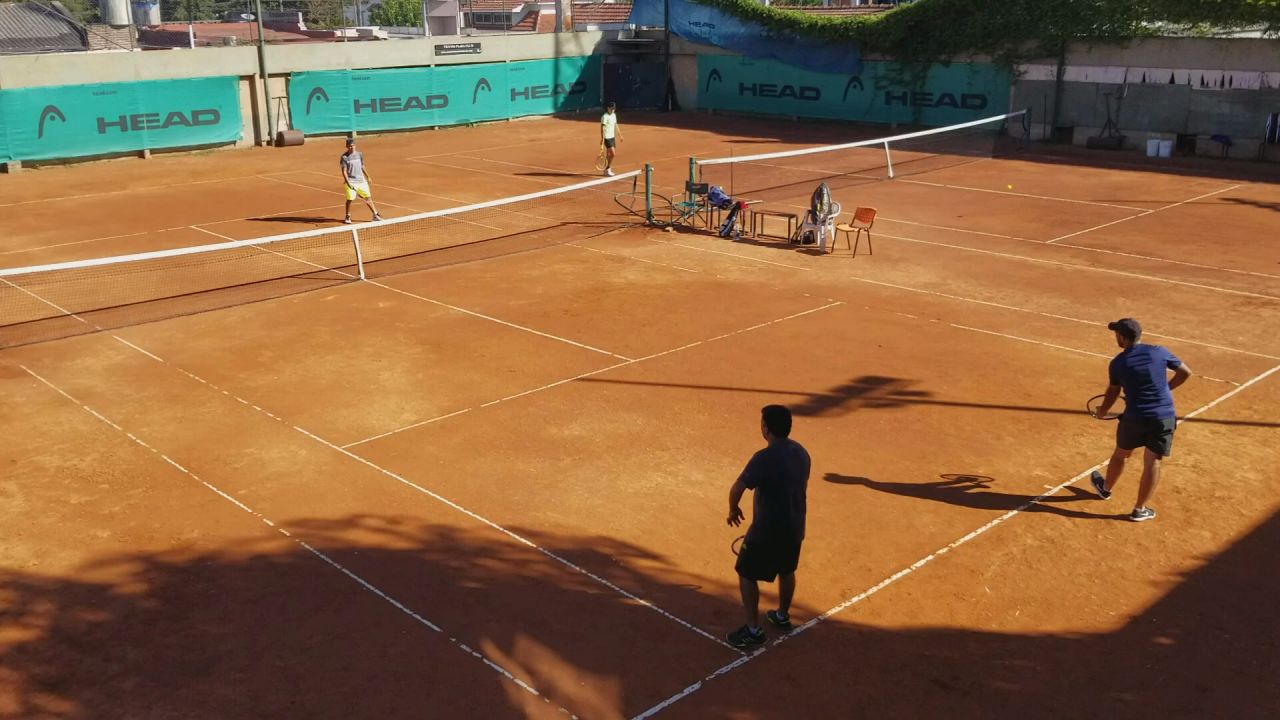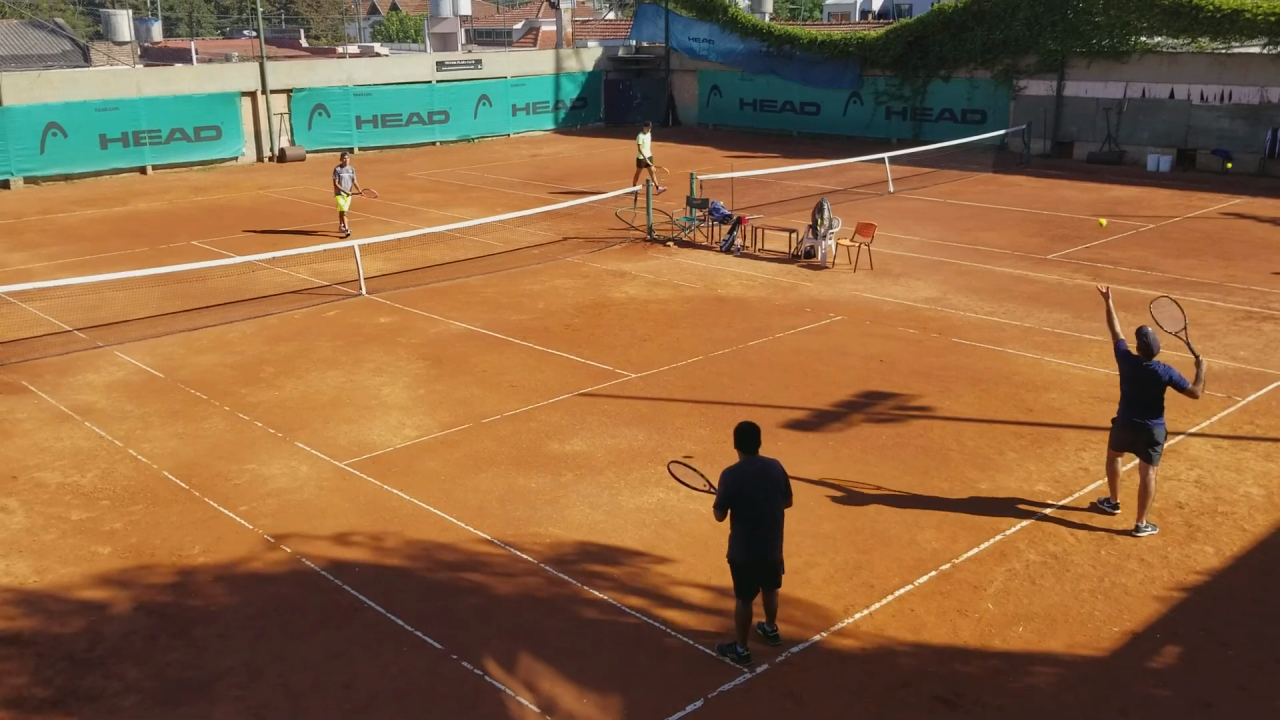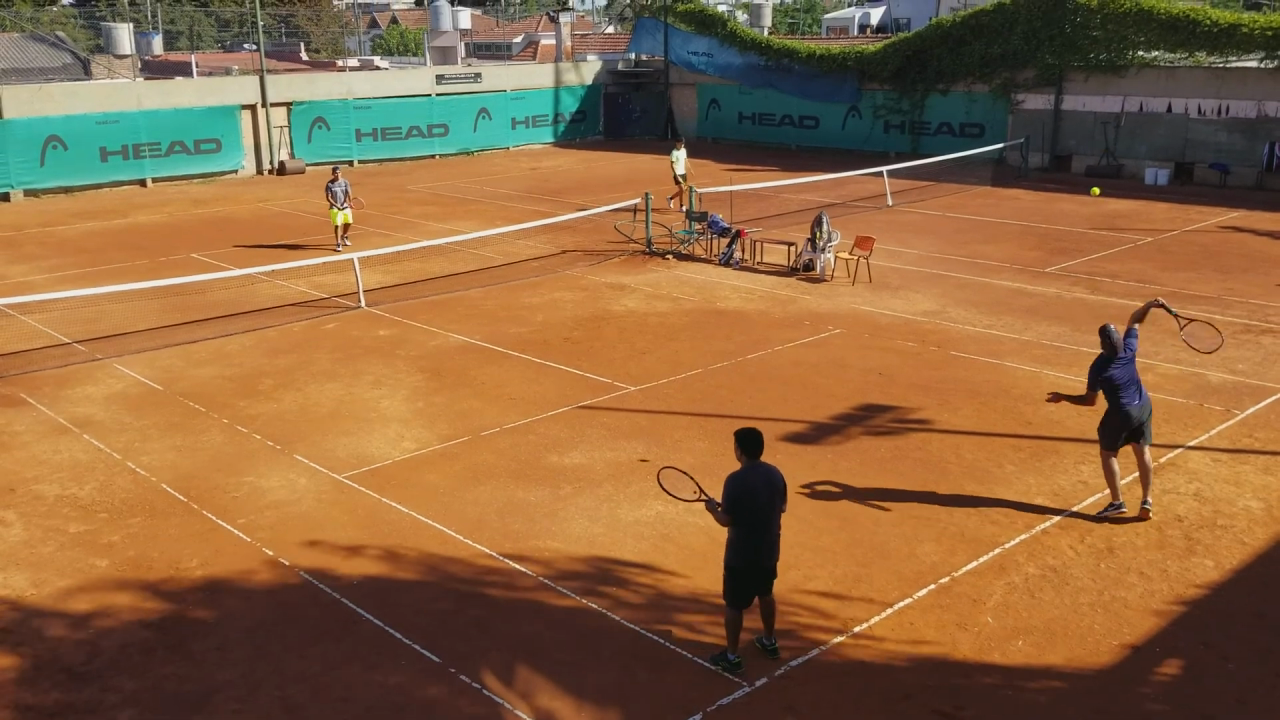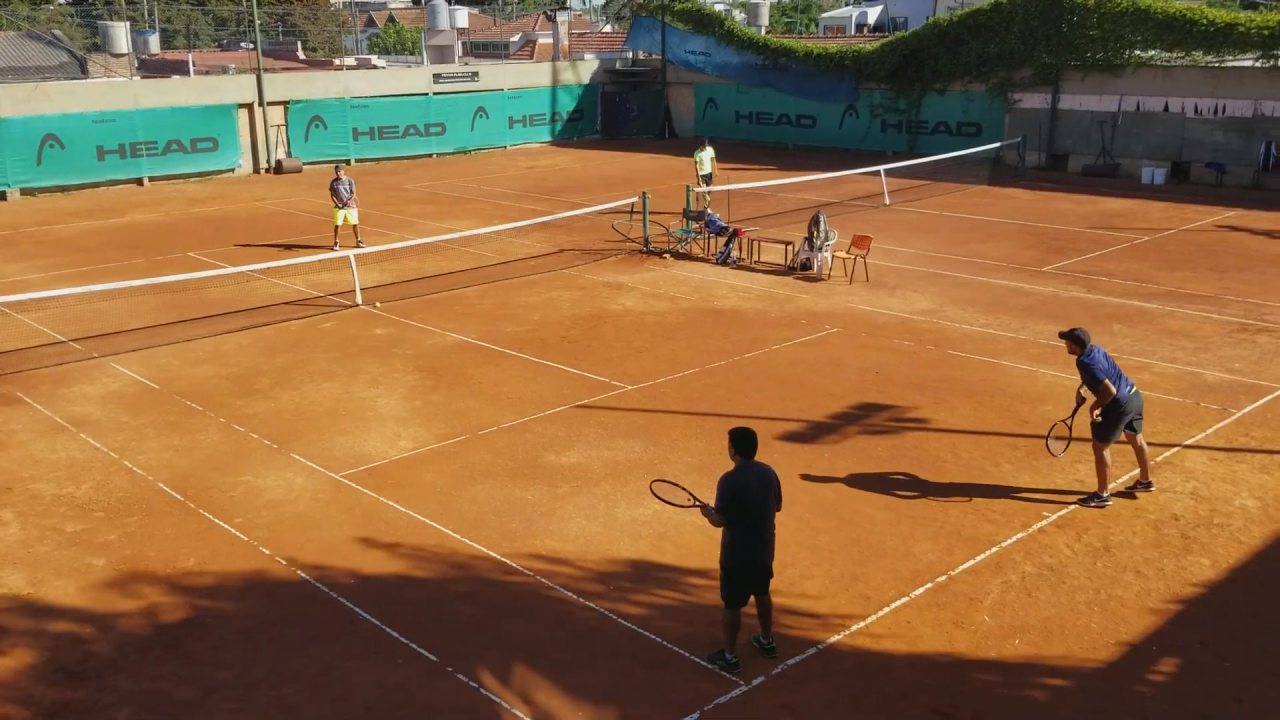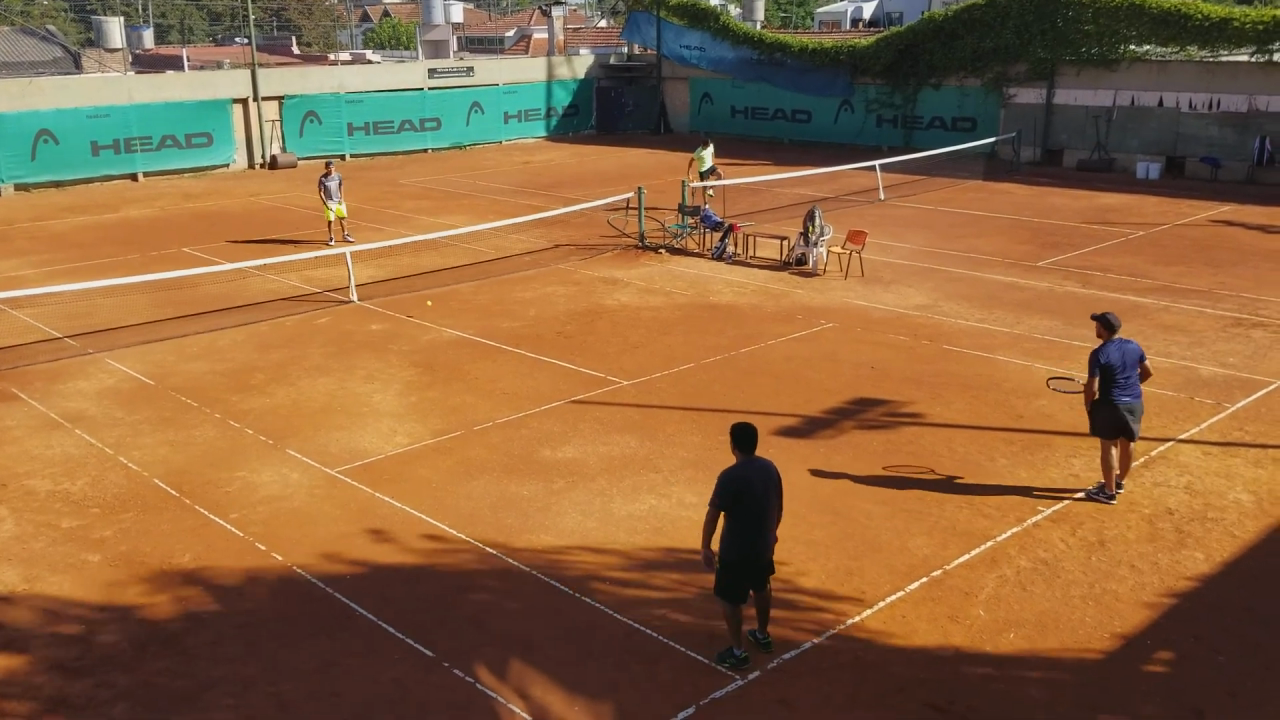
dt=0.7s
person 1, frame 1
left shoulder: (764, 458)
right shoulder: (801, 452)
left elbow: (736, 489)
left wrist: (733, 511)
left hip: (766, 532)
right hip: (794, 528)
left knee: (747, 574)
right knee: (787, 572)
left ankle: (752, 630)
right ankle: (782, 616)
person 1, frame 2
left shoulder: (730, 475)
right shoulder: (776, 467)
left elbow: (719, 515)
right elbow: (787, 502)
left wrist: (720, 500)
left hip: (744, 548)
right hip: (772, 544)
left knee: (744, 598)
right knee: (770, 588)
left ankle: (741, 649)
right ankle: (771, 629)
person 1, frame 3
left shoulder: (736, 480)
right shoulder: (775, 474)
left elbow: (726, 520)
right elbow: (782, 508)
left wrist: (713, 508)
left hip: (741, 555)
right hip: (769, 550)
left knee: (734, 605)
right knee: (766, 595)
left ankle: (732, 657)
right ankle: (769, 642)
person 1, frame 4
left shoulder: (730, 480)
right shoulder: (769, 473)
left elbow: (719, 521)
right elbow: (777, 506)
left wrist: (707, 512)
left hip: (736, 554)
right hip: (764, 549)
left knee: (731, 605)
right knee: (762, 594)
left ankle: (729, 656)
right ankle: (766, 641)
person 1, frame 5
left shoulder: (730, 476)
right shoulder: (770, 468)
left elbow: (713, 514)
right elbow: (779, 505)
left wrist: (705, 548)
right wrist: (772, 532)
left hip: (736, 549)
right hip: (764, 545)
left knee: (730, 598)
right knee: (761, 589)
left ankle: (737, 652)
right ankle: (762, 635)
person 2, frame 1
left shoulder: (1118, 362)
right shoulder: (1159, 352)
left elbow: (1113, 392)
right elbow: (1185, 372)
left wrist: (1104, 409)
left hip: (1135, 418)
right hip: (1164, 417)
left knee: (1121, 454)
right knee: (1153, 462)
left ankle: (1106, 489)
right ankle: (1140, 509)
person 2, frame 2
left shoulder: (1126, 361)
right shoulder: (1165, 372)
left elbow: (1115, 332)
right elbow: (1195, 393)
left wrist: (1108, 302)
right wrist: (1200, 368)
left hip: (1124, 425)
right hip: (1153, 429)
left knee: (1113, 456)
right knee: (1148, 474)
left ankle: (1113, 502)
right ankle: (1141, 523)
person 2, frame 3
left shoulder: (1099, 369)
right shoulder: (1129, 349)
left elbow: (1089, 402)
right elbow: (1135, 321)
left wrist: (1062, 397)
right wrist: (1149, 305)
left hip: (1123, 415)
right hip: (1143, 407)
left knee: (1108, 455)
right knee: (1142, 453)
left ankle: (1117, 502)
right ankle: (1146, 501)
person 2, frame 4
left shoulder: (1089, 364)
right shoulder: (1094, 350)
left elbow: (1110, 391)
left wrist: (1095, 407)
right wrist: (1080, 390)
left hip: (1121, 405)
right hip: (1133, 396)
left knee: (1100, 447)
right knee: (1136, 439)
left ankle: (1103, 495)
right ankle: (1145, 481)
person 2, frame 5
left shoulder: (1099, 354)
right shoulder: (1133, 346)
left elbow: (1092, 387)
right elbow: (1148, 372)
left wrist: (1088, 404)
left hip: (1109, 406)
right hip: (1134, 403)
left knee: (1108, 448)
right knee: (1127, 445)
left ankle: (1109, 491)
right ankle: (1120, 482)
